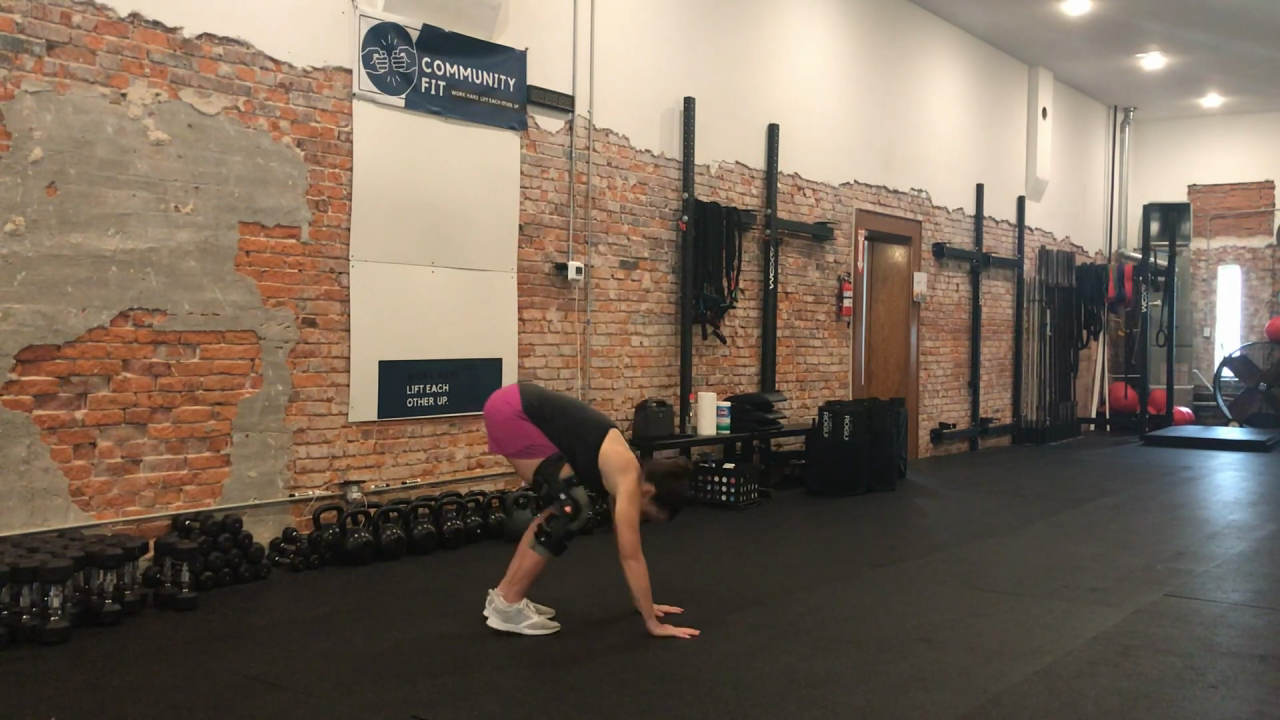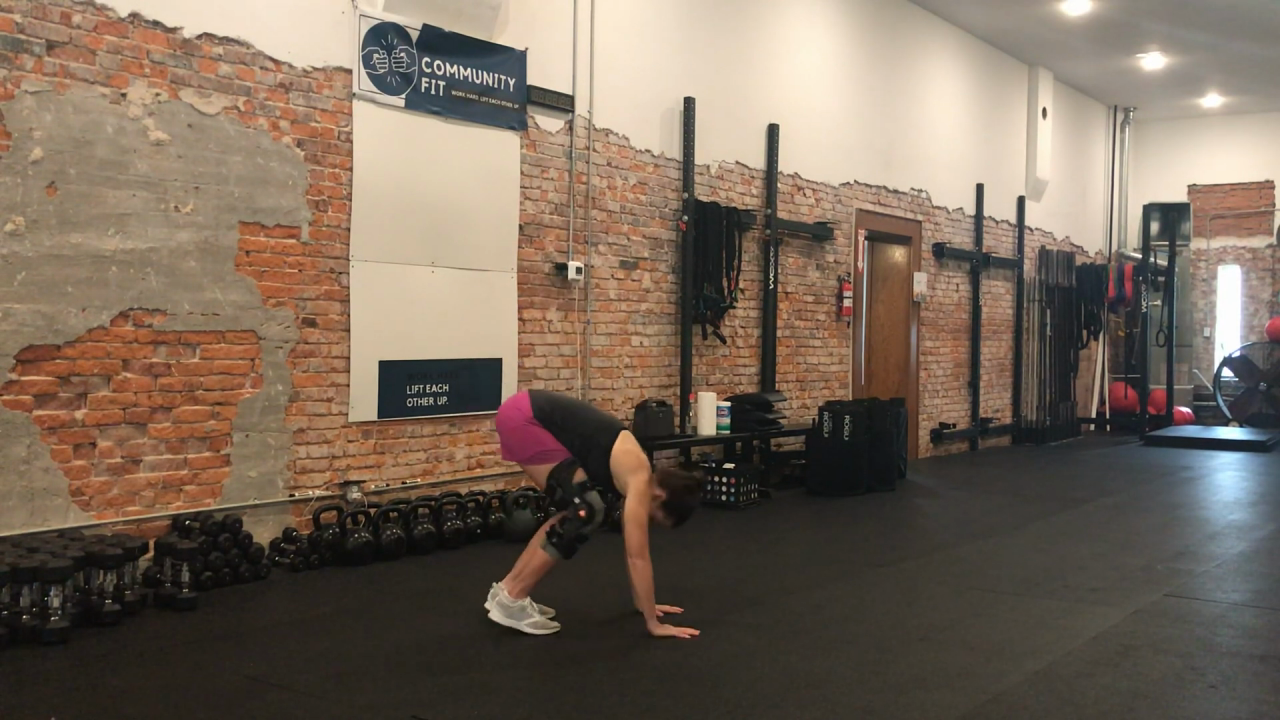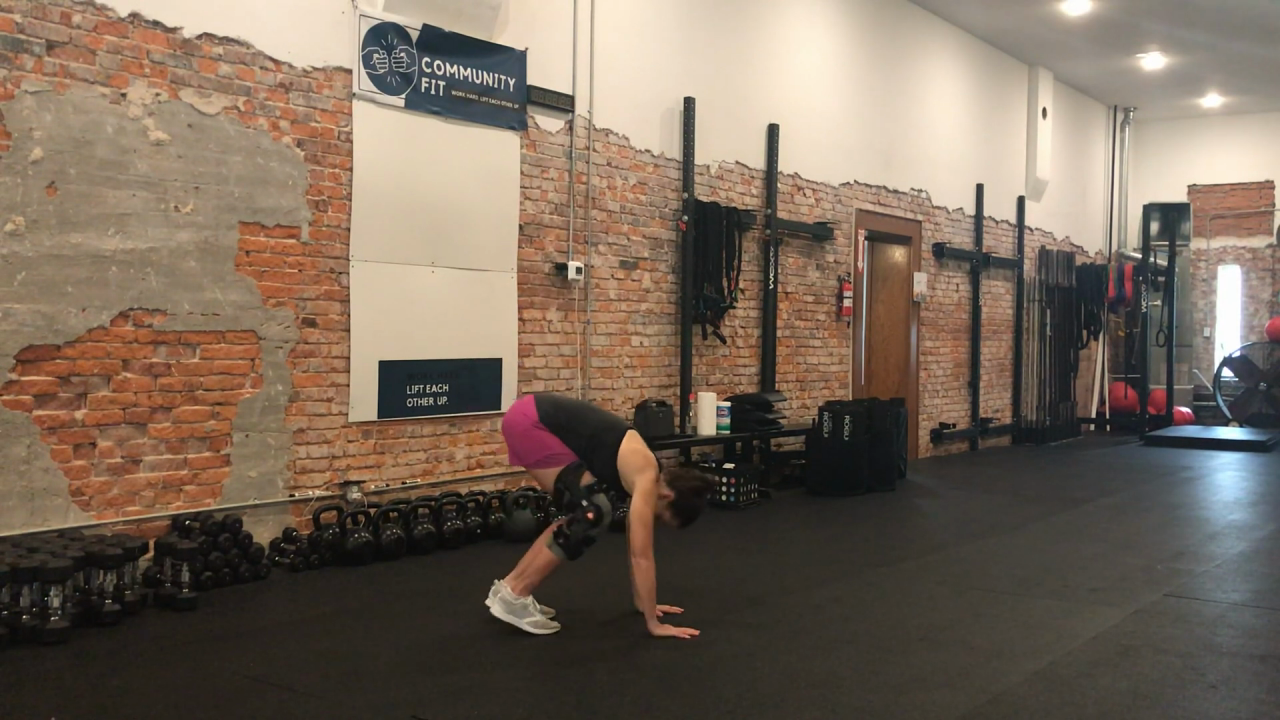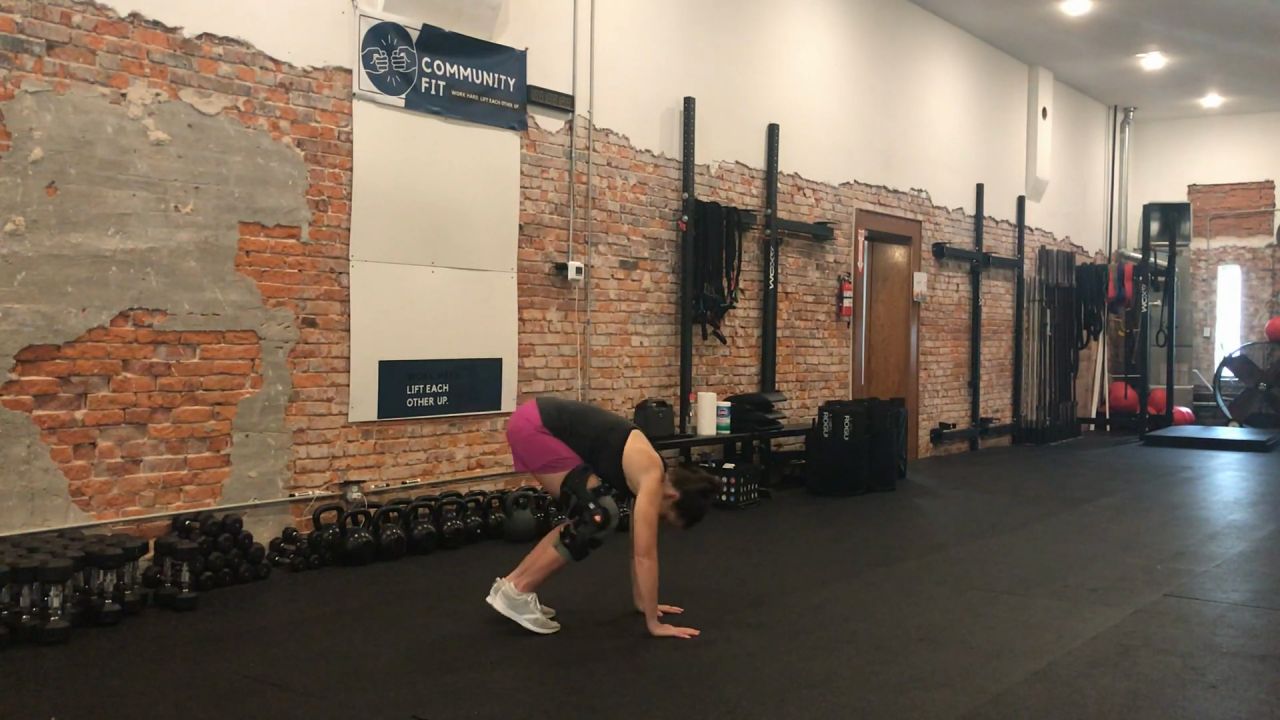
dt=0.1s
person 1, frame 1
left shoulder: (625, 469)
right shoulder: (628, 478)
left elbow: (628, 551)
right elbow: (631, 556)
left wrist: (644, 604)
right wrist: (652, 623)
left hip: (515, 409)
right hip: (513, 411)
left knee: (562, 506)
right knee: (570, 507)
left ankle: (507, 595)
right ankle: (508, 605)
person 1, frame 2
left shoulder: (635, 473)
right shoulder: (639, 479)
left elbow: (633, 549)
right elbow: (637, 555)
left wrist: (642, 602)
right wrist: (653, 623)
left hip: (528, 416)
right hip: (524, 417)
left knee: (576, 515)
right knee: (585, 511)
left ankle: (508, 589)
right ankle: (511, 599)
person 1, frame 3
left shoulder: (642, 471)
right shoulder: (646, 478)
left elbow: (637, 547)
right elbow: (641, 555)
left wrist: (641, 601)
right wrist: (654, 624)
left hip: (534, 419)
right hip: (531, 421)
left knee: (584, 516)
right knee: (594, 513)
left ankle: (511, 587)
right ankle: (514, 595)
person 1, frame 4
left shoulder: (645, 473)
right shoulder: (652, 477)
left elbow: (638, 545)
right elbow: (644, 553)
left wrist: (641, 600)
right wrist: (654, 623)
left hip: (540, 424)
right hip: (535, 425)
left knee: (589, 520)
right knee: (600, 516)
left ankle: (512, 583)
right ankle: (517, 592)
